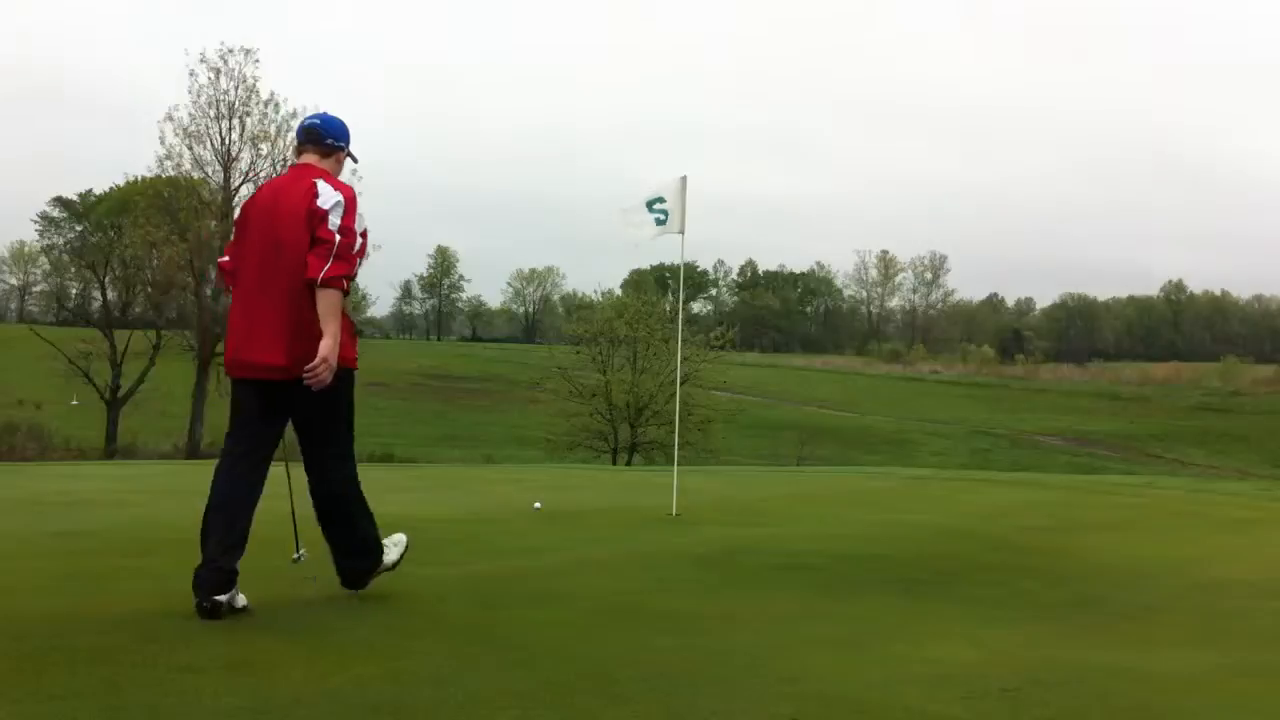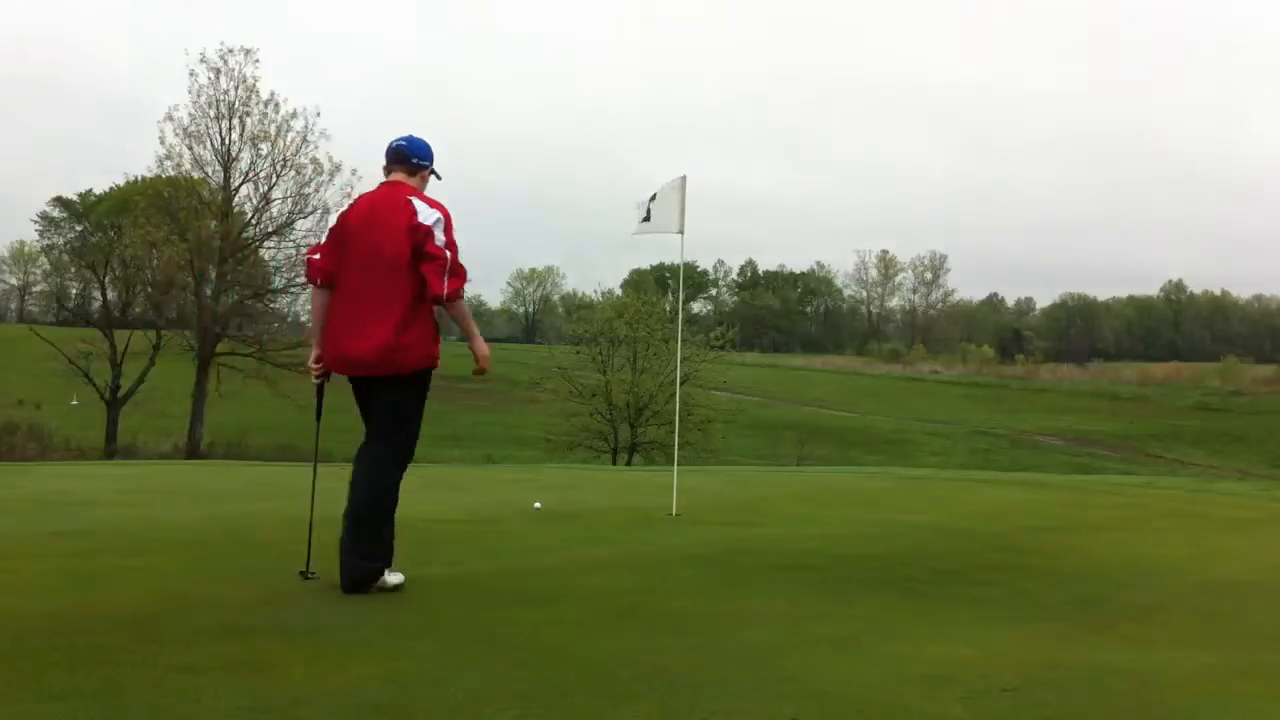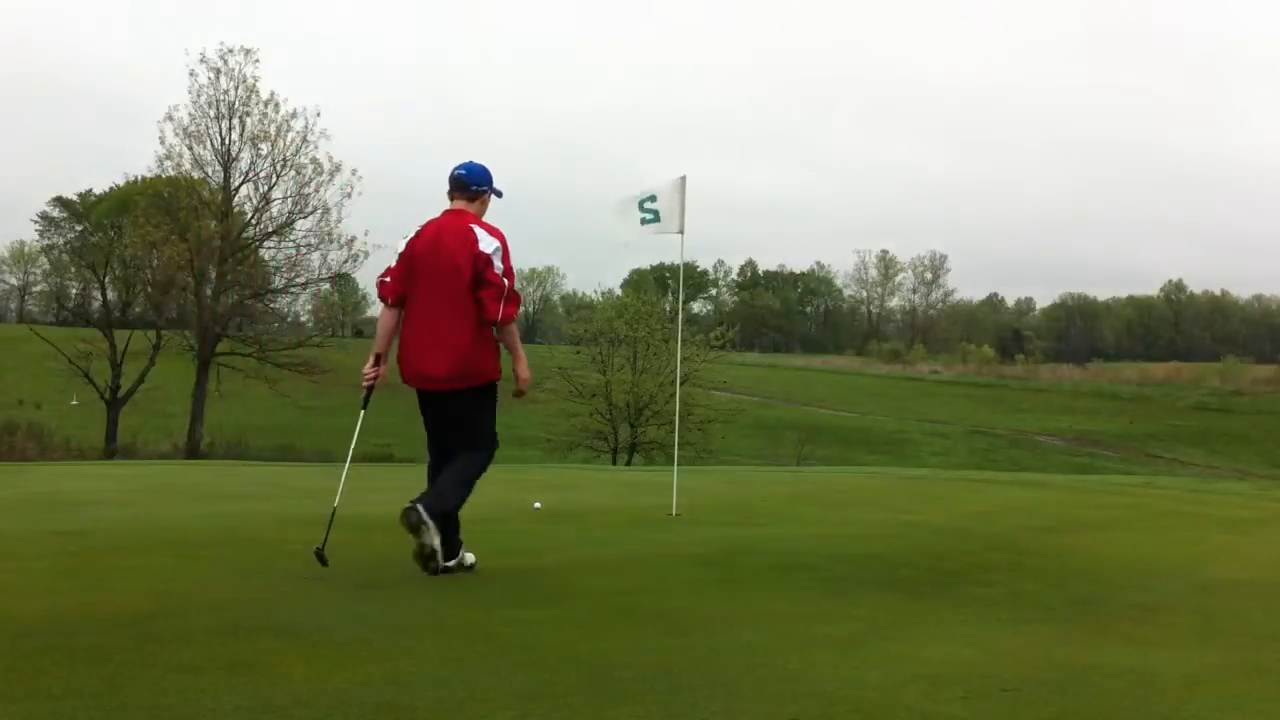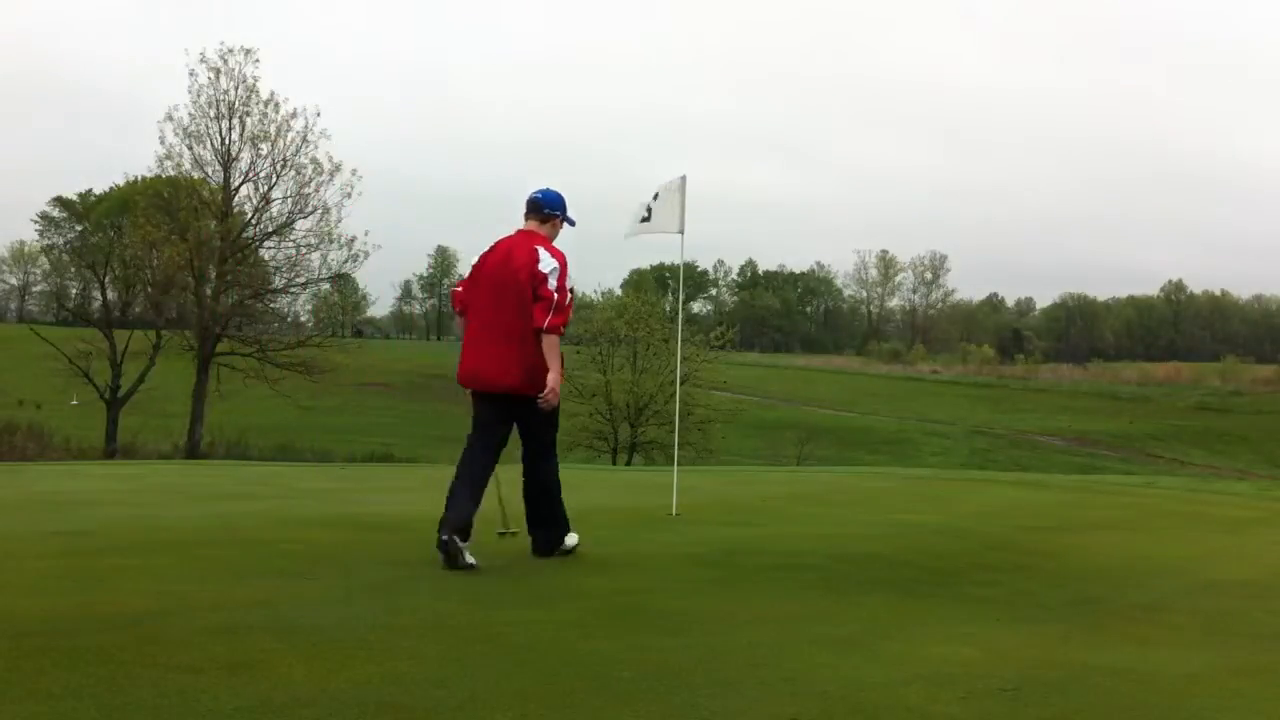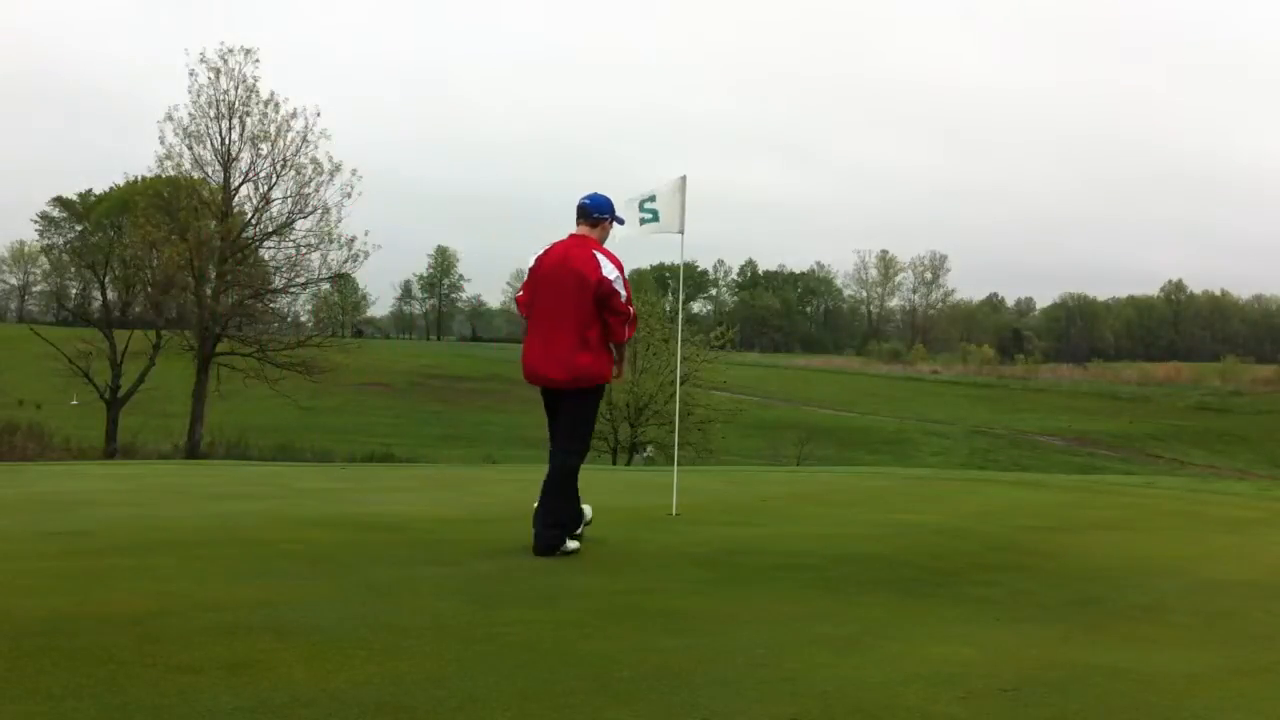
dt=0.4s
person 1, frame 1
left shoulder: (258, 197)
right shoulder: (334, 194)
left elbow: (234, 274)
right elbow: (330, 270)
right wrist: (331, 337)
left hip: (252, 351)
right hip: (312, 353)
left knee: (242, 459)
right knee: (331, 461)
left ankle: (215, 582)
right ankle: (360, 560)
person 1, frame 2
left shoulder: (351, 210)
right shoulder: (428, 212)
left elbow: (321, 280)
right elbow: (446, 285)
left wrist: (320, 346)
right wrist: (476, 339)
left hip: (353, 350)
right hip: (404, 351)
left knee: (377, 442)
right knee: (390, 451)
left ankle: (360, 552)
right ankle: (363, 565)
person 1, frame 3
left shoulder: (418, 237)
right shoulder: (487, 238)
left elbow: (392, 299)
right elbow: (500, 308)
left wrist: (378, 355)
right wrist: (519, 360)
left hip: (422, 364)
right hip: (470, 366)
left knee: (444, 451)
right knee: (477, 448)
left ankle: (446, 551)
right ankle: (428, 511)
person 1, frame 4
left shoulder: (490, 253)
right shoulder: (549, 257)
left elbow: (463, 308)
right elbow: (550, 320)
left wrist: (476, 355)
right wrist: (554, 372)
left hip: (482, 371)
right hip: (529, 374)
left knee: (480, 450)
right knee: (540, 454)
left ankle: (453, 528)
right ankle: (549, 536)
person 1, frame 5
left shoulder: (544, 256)
right shoulder: (605, 263)
left elbow: (525, 306)
right elbow: (620, 322)
right wrist: (620, 360)
left hip: (544, 365)
right hip: (584, 368)
left knee: (562, 440)
right knee: (571, 447)
left ankle: (569, 514)
right ankle: (549, 535)
